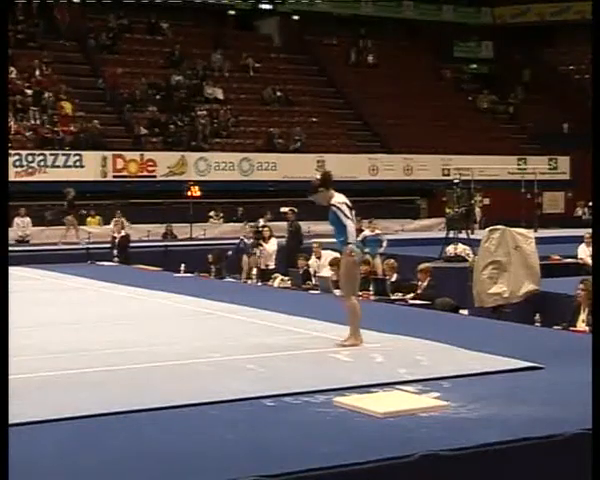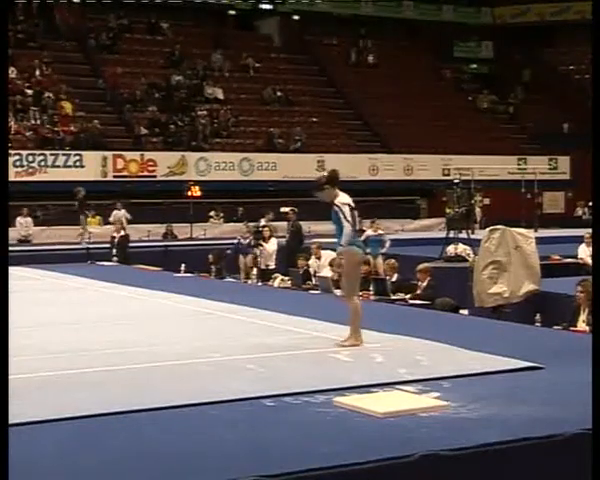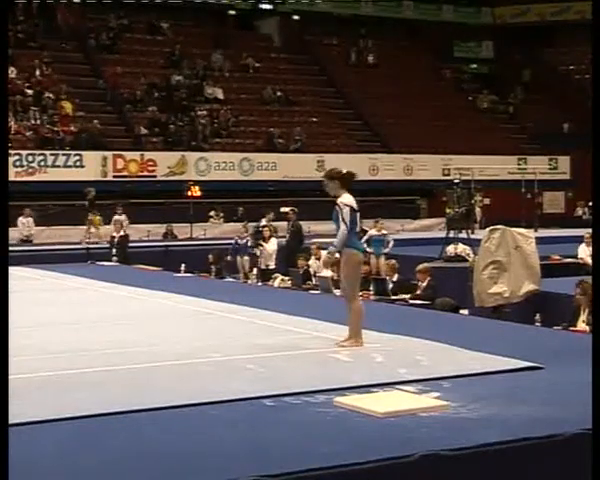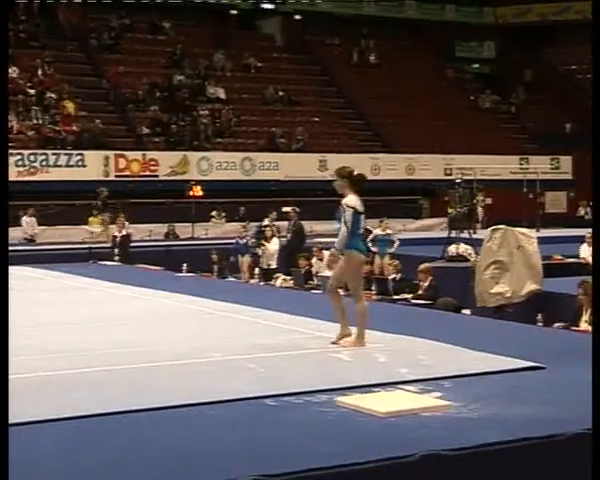
dt=0.2s
person 1, frame 1
left shoulder: (336, 202)
right shoulder: (338, 200)
left elbow: (350, 224)
left wrist: (349, 248)
left hip: (350, 249)
right hip: (350, 249)
left knee: (348, 295)
right knee: (350, 294)
left ankle: (356, 336)
right ankle: (354, 335)
person 1, frame 2
left shoulder: (340, 202)
right shoulder: (343, 199)
left elbow: (348, 228)
left wrist: (340, 251)
right wrist: (342, 250)
left hip: (351, 249)
right hip: (352, 249)
left knee: (350, 295)
right knee: (350, 294)
left ankle: (356, 337)
right ankle: (354, 334)
person 1, frame 3
left shoulder: (343, 201)
right shoulder: (347, 200)
left elbow: (344, 229)
left wrist: (331, 250)
right wrist: (337, 250)
left hip: (351, 251)
right hip: (349, 250)
left knee: (352, 295)
right knee: (348, 295)
left ankle: (357, 338)
right ankle: (353, 333)
person 1, frame 4
left shoulder: (347, 202)
right shoulder: (354, 200)
left elbow: (345, 231)
left wrist: (334, 251)
right wrist: (337, 251)
left hip: (353, 251)
right hip: (350, 251)
left knee: (357, 295)
right knee: (332, 287)
left ankle: (360, 338)
right ankle: (345, 329)
